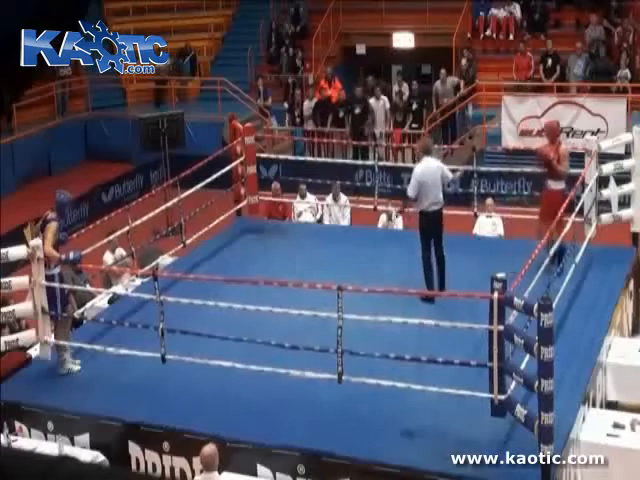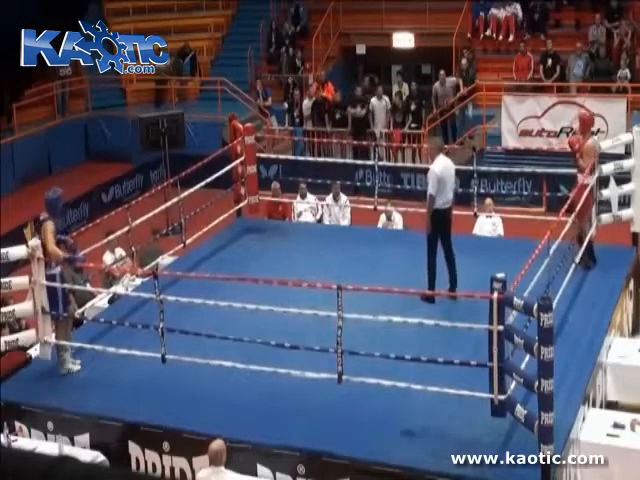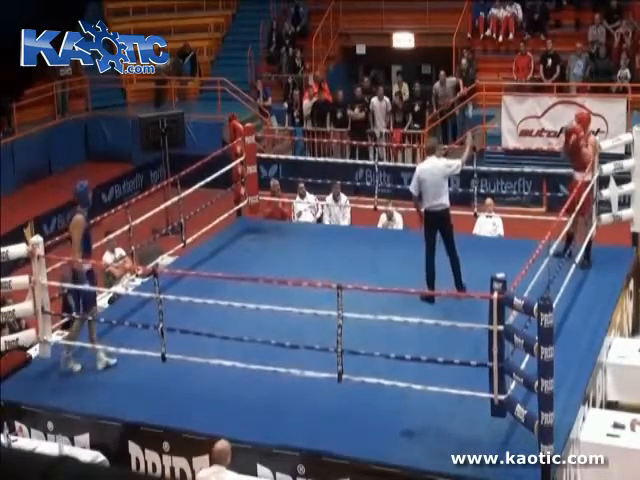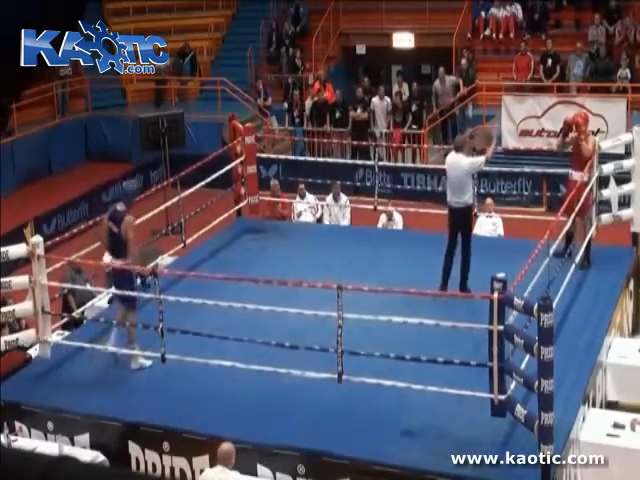
dt=1s
person 1, frame 1
left shoulder: (49, 216)
right shoulder: (53, 223)
left elbow: (38, 231)
right elbow: (47, 250)
right wrist: (66, 258)
left hip: (53, 272)
right hip: (51, 274)
left knee: (68, 311)
right knee: (60, 318)
left ankle: (66, 355)
right ankle: (63, 363)
person 1, frame 2
left shoulder: (45, 219)
right shoulder: (48, 224)
right elbow: (52, 249)
left wrist: (67, 242)
right wrist: (70, 257)
left hip: (55, 272)
right hip: (53, 274)
left knee: (69, 311)
right knee: (61, 319)
left ankle: (67, 356)
right ankle: (63, 363)
person 1, frame 3
left shoulder: (84, 216)
right shoulder: (78, 219)
right elbow: (76, 252)
right wrist: (82, 278)
left hip: (87, 269)
right hip: (82, 272)
left knee: (91, 314)
right knee: (82, 317)
left ankle: (99, 357)
right ankle: (67, 355)
person 1, frame 4
left shoulder: (111, 212)
right shoulder: (128, 218)
left elbow: (105, 239)
right elbow: (132, 249)
left hip: (114, 265)
right hip: (125, 267)
left knee: (124, 305)
right knee: (131, 310)
left ankle: (113, 341)
right ankle: (134, 357)
person 2, frame 1
left shoulder: (419, 169)
right shoulder: (438, 164)
left elbow: (411, 195)
right elbow: (449, 178)
left wrist: (402, 208)
left hip: (426, 214)
right hip: (438, 211)
left knee: (426, 253)
right knee: (439, 249)
left ankle: (430, 292)
right ankle: (442, 285)
person 2, frame 2
left shoulder: (435, 168)
right shoulder: (450, 163)
left elbow: (432, 196)
left wrist: (428, 219)
left hip: (437, 212)
right hip: (447, 211)
left knee: (432, 252)
right knee: (448, 249)
left ankle: (431, 292)
right ankle: (453, 288)
person 2, frame 3
left shoulder: (420, 169)
right shoulder: (444, 164)
left elbow: (415, 196)
right elbow: (463, 161)
left wrist: (420, 212)
right wrist: (469, 143)
left hip: (429, 214)
right hip: (444, 212)
left knee: (430, 253)
right knee: (451, 251)
left ankle: (430, 292)
right ankle: (459, 286)
person 2, frame 4
left shoulder: (449, 159)
right shoulder: (468, 163)
left elbow: (457, 148)
right elbow: (487, 156)
left wrist: (466, 136)
right wrist: (494, 139)
left hip: (452, 208)
right hip: (465, 209)
left knee: (450, 246)
right knee: (465, 249)
left ankle: (444, 284)
right ankle: (463, 286)
person 3, frame 1
left shoulder: (562, 150)
right shoulder: (547, 147)
left elbow: (564, 172)
left wrist: (553, 162)
right wrist: (543, 160)
left hip: (558, 190)
right hip: (548, 189)
left knee: (557, 226)
right knee: (544, 226)
left ankle: (559, 261)
right ankle: (559, 254)
person 3, frame 2
left shoulder: (589, 144)
right shoulder: (583, 140)
left elbow: (585, 168)
left wrist: (576, 153)
right wrist: (576, 149)
left hip: (586, 184)
right hip: (581, 183)
left knee: (583, 221)
right knee: (577, 218)
left ankle: (591, 258)
right ankle: (582, 251)
person 3, frame 3
left shoulder: (591, 139)
right shoulder: (575, 138)
left elbow: (588, 158)
right elbow: (564, 154)
left wrist: (581, 140)
right wrist: (567, 139)
left hip: (586, 181)
right hip: (575, 179)
left knee: (585, 219)
right knee: (572, 216)
left ankle: (587, 257)
right ankle: (567, 249)
person 3, frame 4
left shoulder: (591, 139)
right shoulder: (574, 137)
left elbow: (587, 153)
right elbow: (560, 147)
left wrist: (582, 135)
right wrist: (565, 132)
left hip: (584, 181)
right hip: (573, 179)
left knee: (584, 219)
left ankle: (587, 257)
right ankle: (567, 249)
